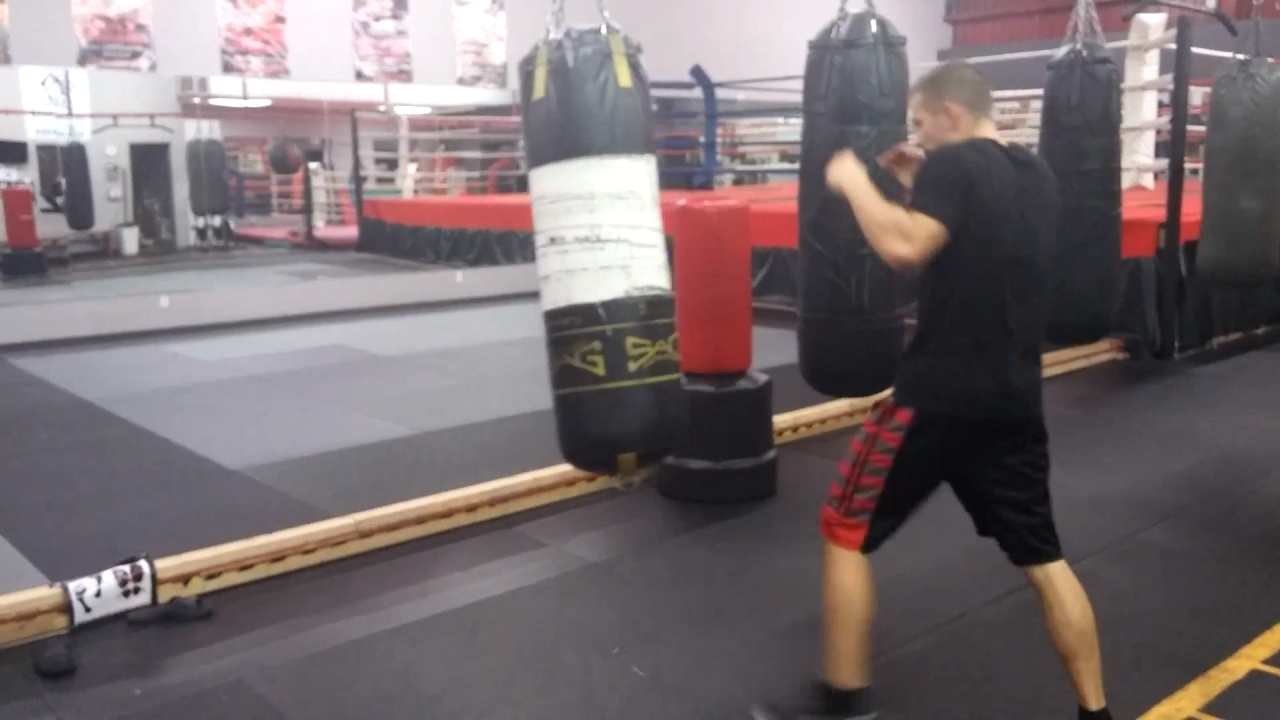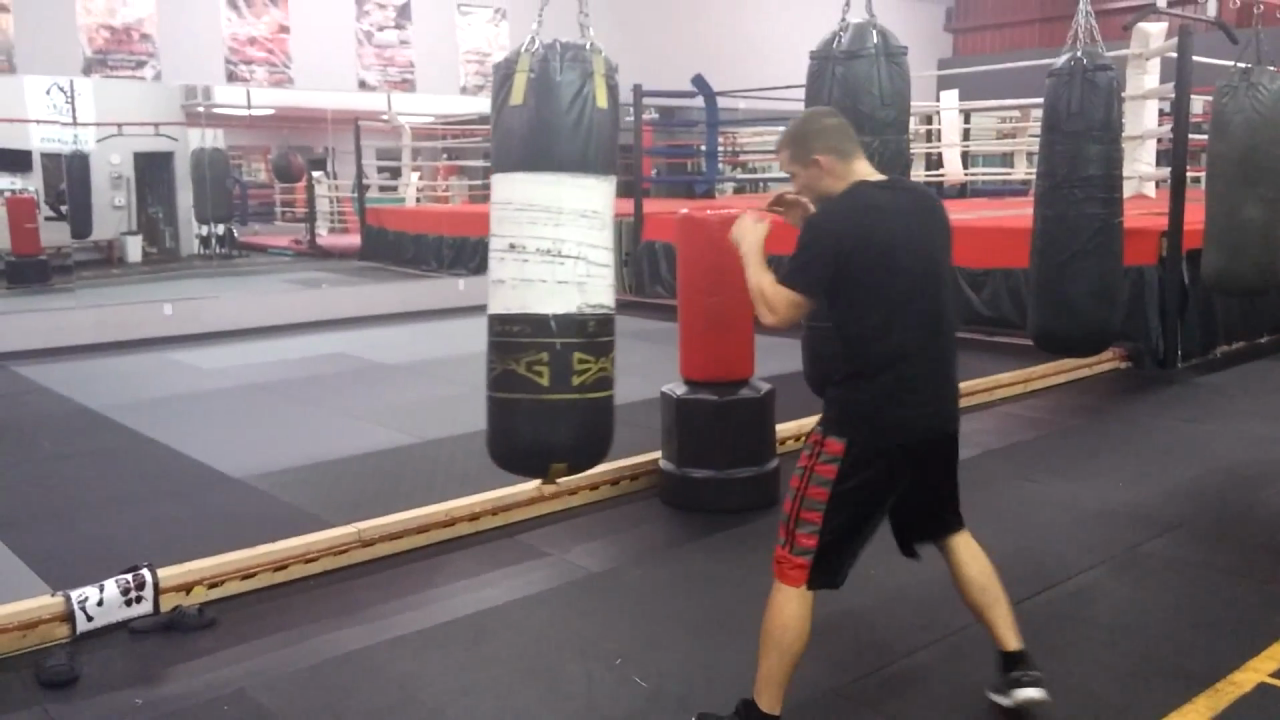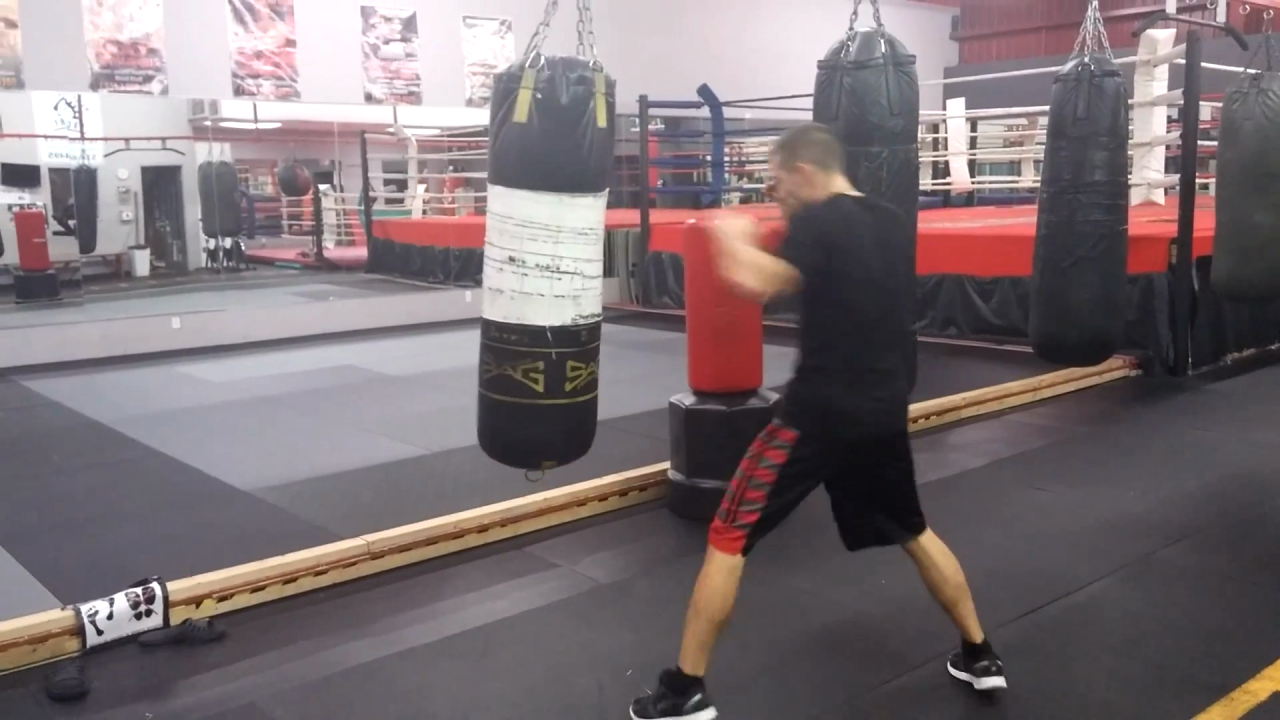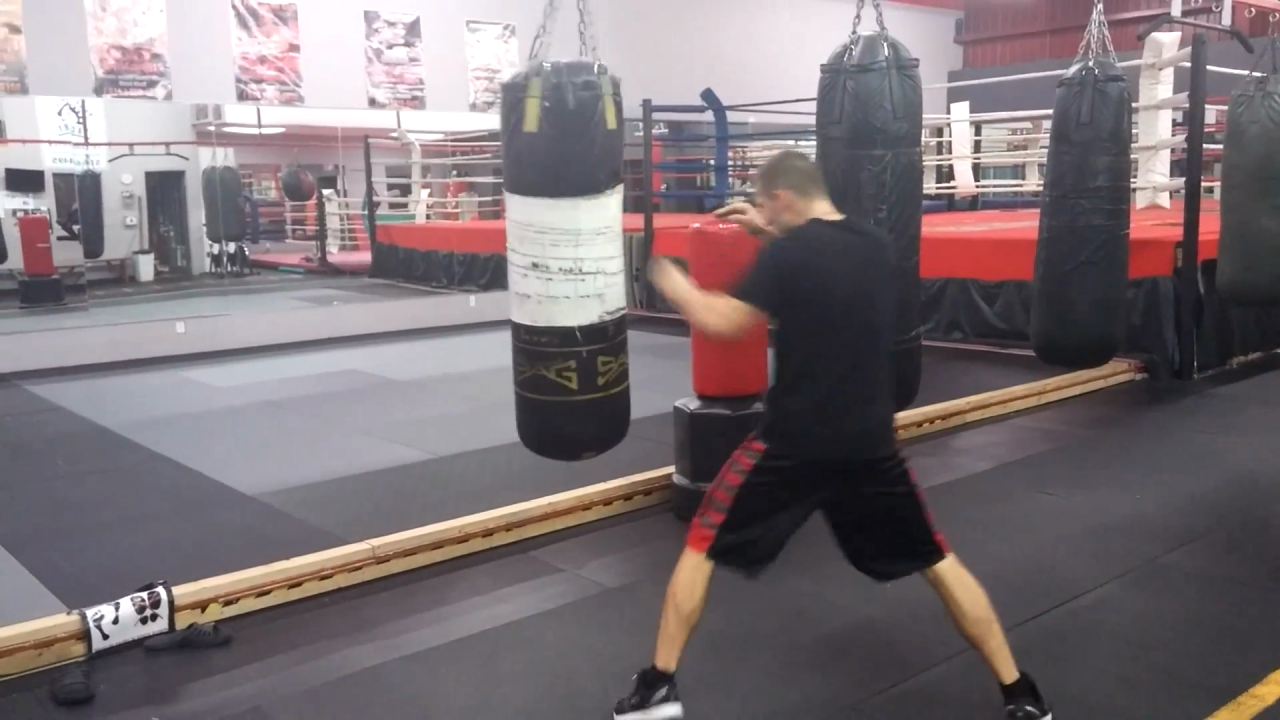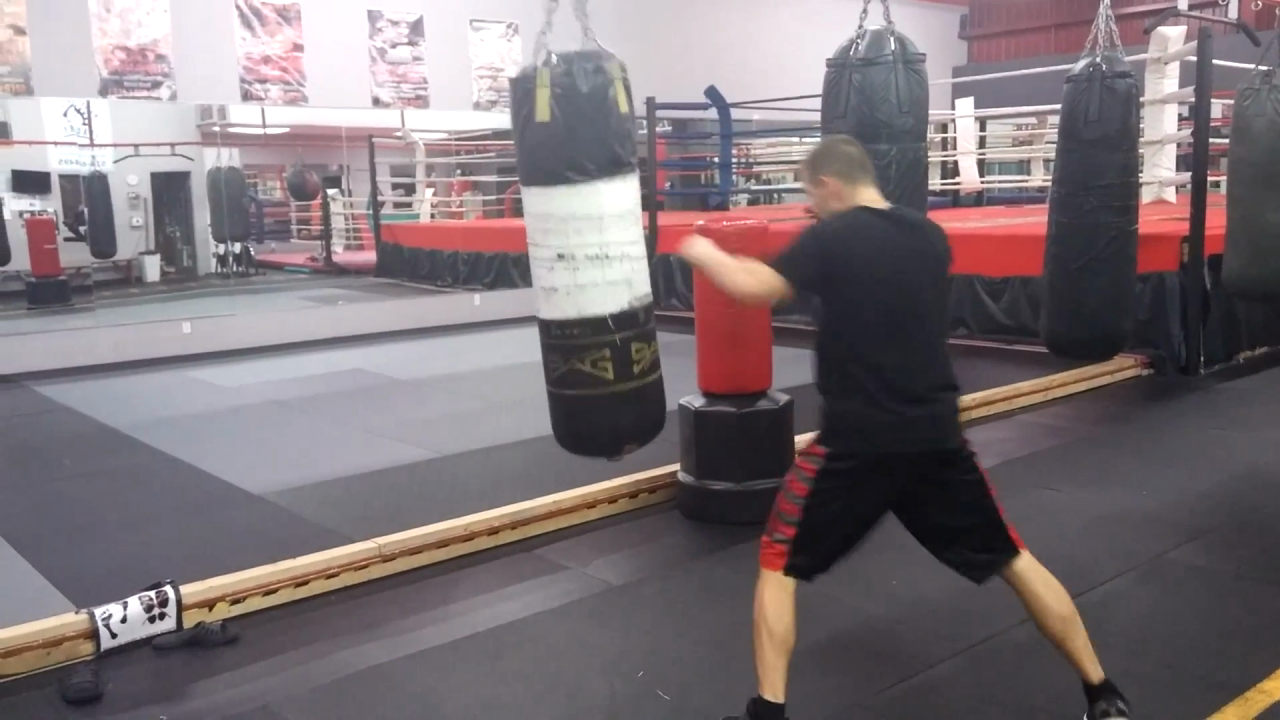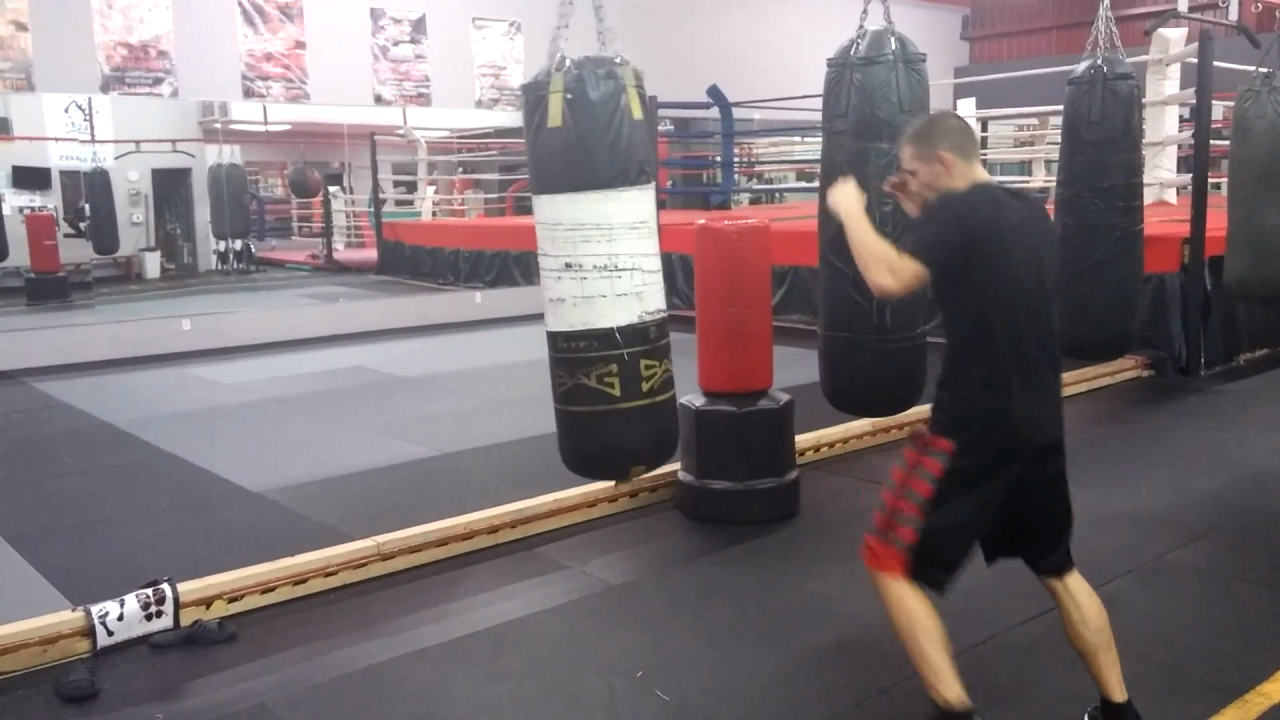
dt=0.4s
person 1, frame 1
left shoulder: (956, 163)
right shoulder: (1036, 176)
left elbow: (906, 247)
left wrist: (855, 183)
left hip: (939, 395)
right hip: (1015, 400)
left knee: (844, 534)
right knee: (1044, 560)
person 1, frame 2
left shoulder: (836, 222)
right shoulder: (924, 204)
left elbow: (777, 312)
left wrist: (748, 244)
left hip: (864, 423)
right hip: (935, 414)
left knee: (793, 571)
right knee: (949, 534)
right ankle: (1018, 666)
person 1, frame 3
left shoulder: (821, 222)
right shoulder: (888, 221)
left elbow: (752, 280)
left wrist: (730, 231)
right wrist: (783, 227)
left hip: (818, 413)
right hip: (884, 412)
left knee: (728, 538)
right knee: (912, 532)
right ankle: (979, 655)
person 1, frame 4
left shoulder: (790, 252)
right shoulder: (876, 244)
left elbow: (723, 321)
left wrist: (673, 282)
right wrist: (767, 230)
left hip: (792, 439)
right hip: (870, 440)
left knee: (702, 544)
right knee: (936, 560)
person 1, frame 5
left shoulder: (831, 240)
right shoulder: (931, 236)
left elbow: (753, 287)
left wrist: (702, 251)
left hip: (855, 441)
right hip: (936, 436)
left knee: (779, 562)
right knee: (1013, 560)
person 1, frame 6
left shoulder: (959, 211)
right shoulder: (1031, 213)
left elbow: (889, 280)
left wrist: (849, 208)
right wrist: (923, 215)
left hip: (972, 428)
right hip: (1040, 427)
left knee: (891, 564)
right knee: (1056, 570)
